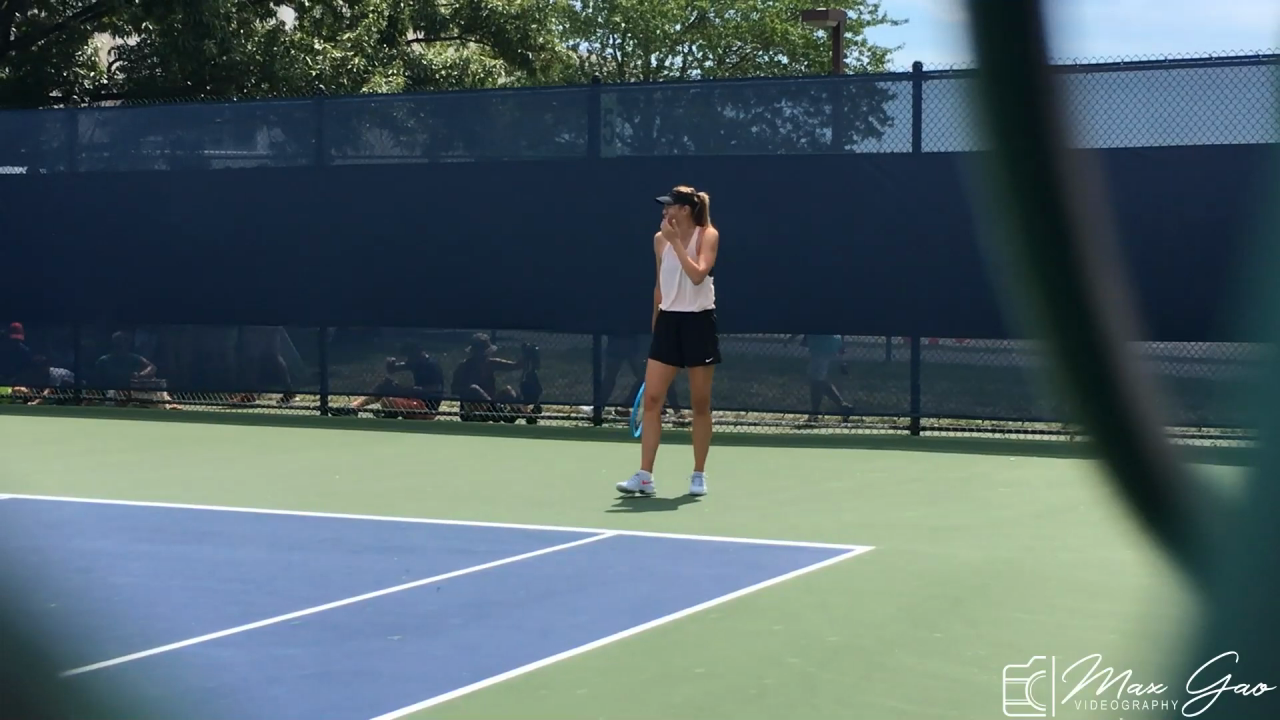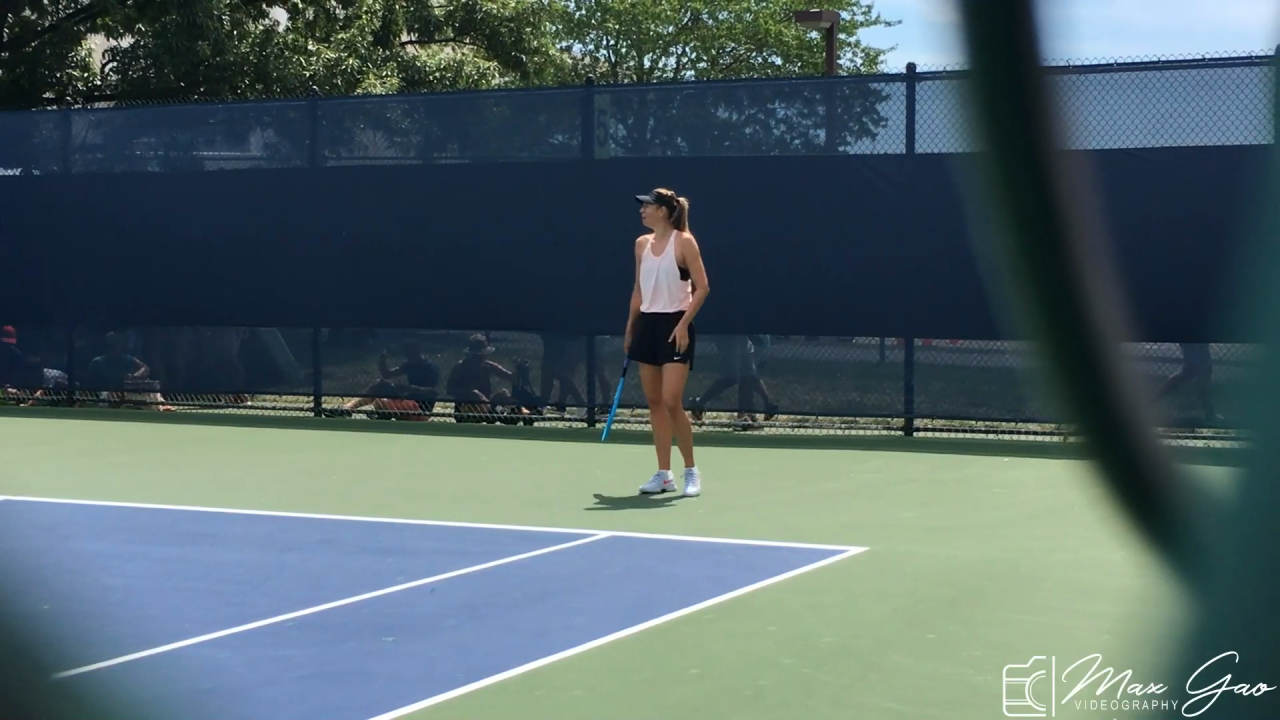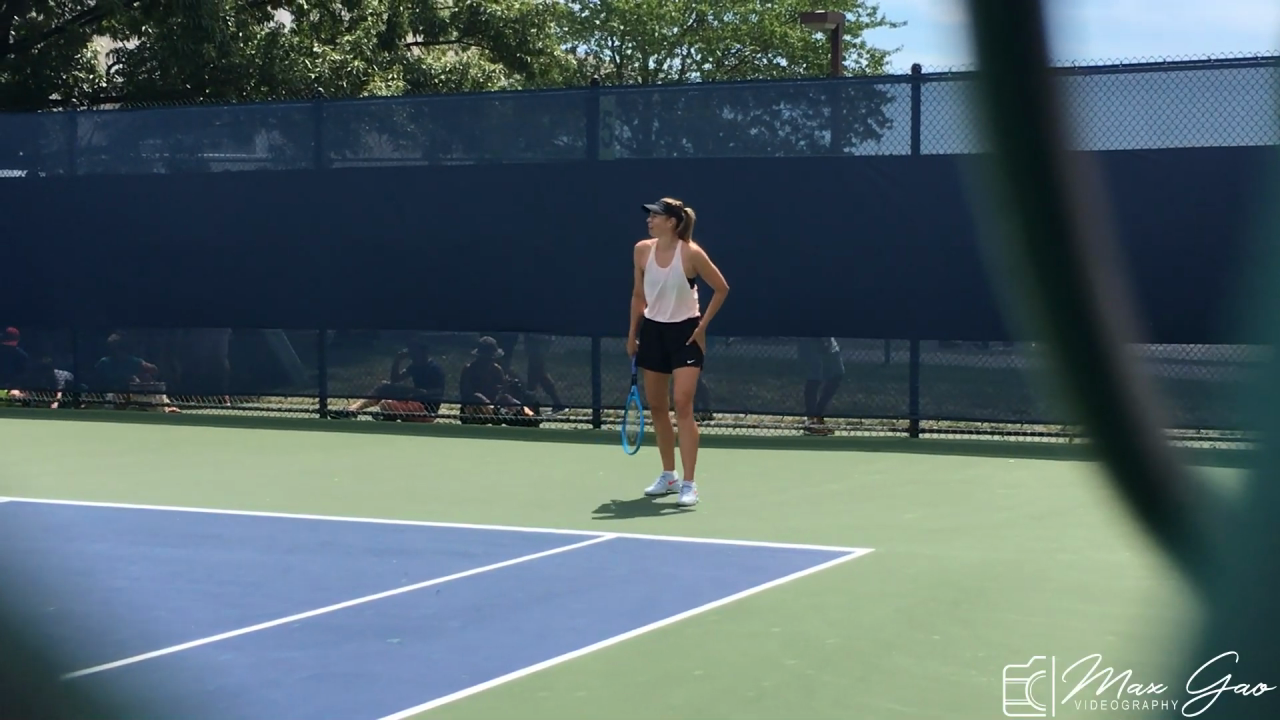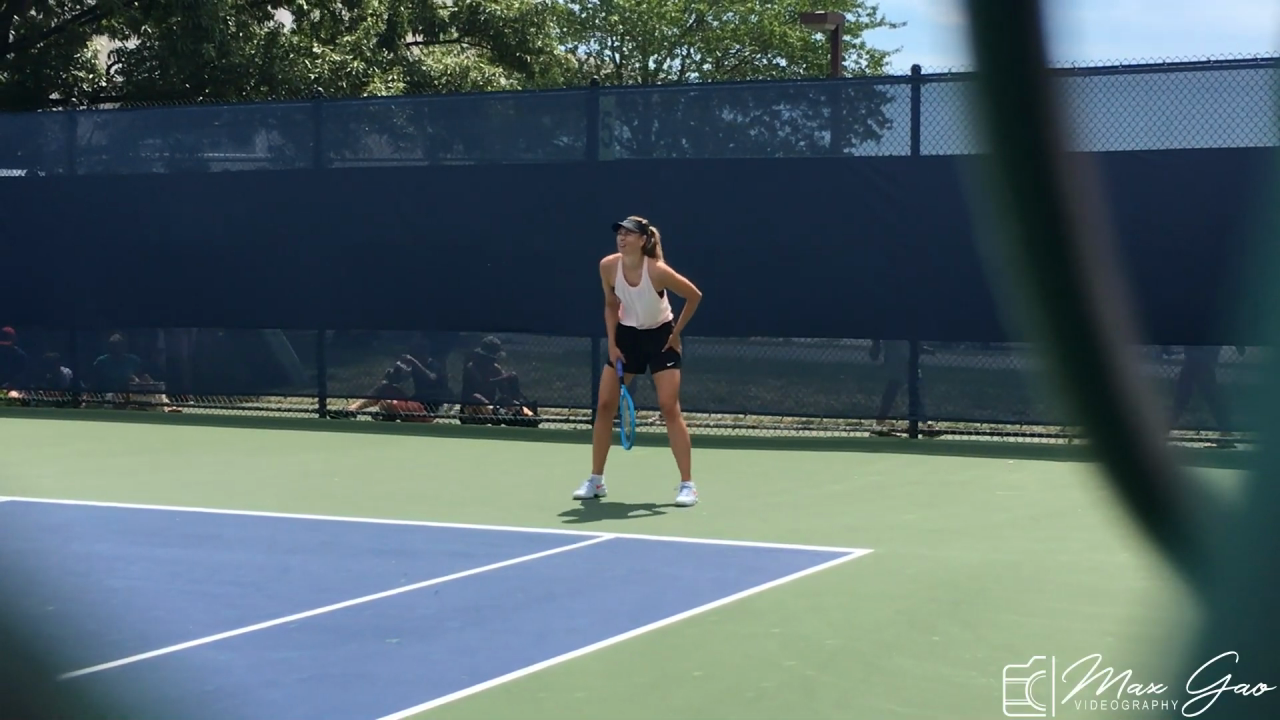
dt=0.7s
person 1, frame 1
left shoulder: (708, 235)
right shoulder: (660, 238)
left elbow: (699, 275)
left wrist: (676, 242)
right wrist: (656, 320)
left hip: (698, 323)
right hip: (668, 323)
left knee: (700, 404)
right knee: (651, 399)
left ankle: (698, 475)
right ankle: (644, 476)
person 1, frame 2
left shoulder: (684, 241)
right shoulder: (641, 244)
left elbow: (702, 288)
left wrist: (684, 323)
right wrist: (630, 327)
left hip: (674, 328)
right hip: (647, 325)
left knee: (672, 403)
right knee: (655, 403)
left ankle: (691, 470)
right ankle: (664, 474)
person 1, frame 3
left shoulder: (692, 253)
right shoulder: (642, 250)
left elbow: (722, 289)
right elbow: (638, 295)
left wrist: (703, 325)
right wrist: (632, 334)
left hip: (685, 332)
right hip: (652, 330)
left knee: (682, 405)
right knee: (655, 407)
left ankle: (688, 484)
right ankle: (668, 474)
person 1, frame 4
left shoulder: (657, 270)
right shoulder: (608, 265)
left elbow: (694, 296)
right elbow: (611, 305)
left wrist: (677, 332)
right wrist: (611, 343)
left hip: (660, 337)
right hip: (626, 335)
left knee: (670, 409)
right knee: (605, 405)
left ankle: (687, 484)
right ankle: (596, 480)
